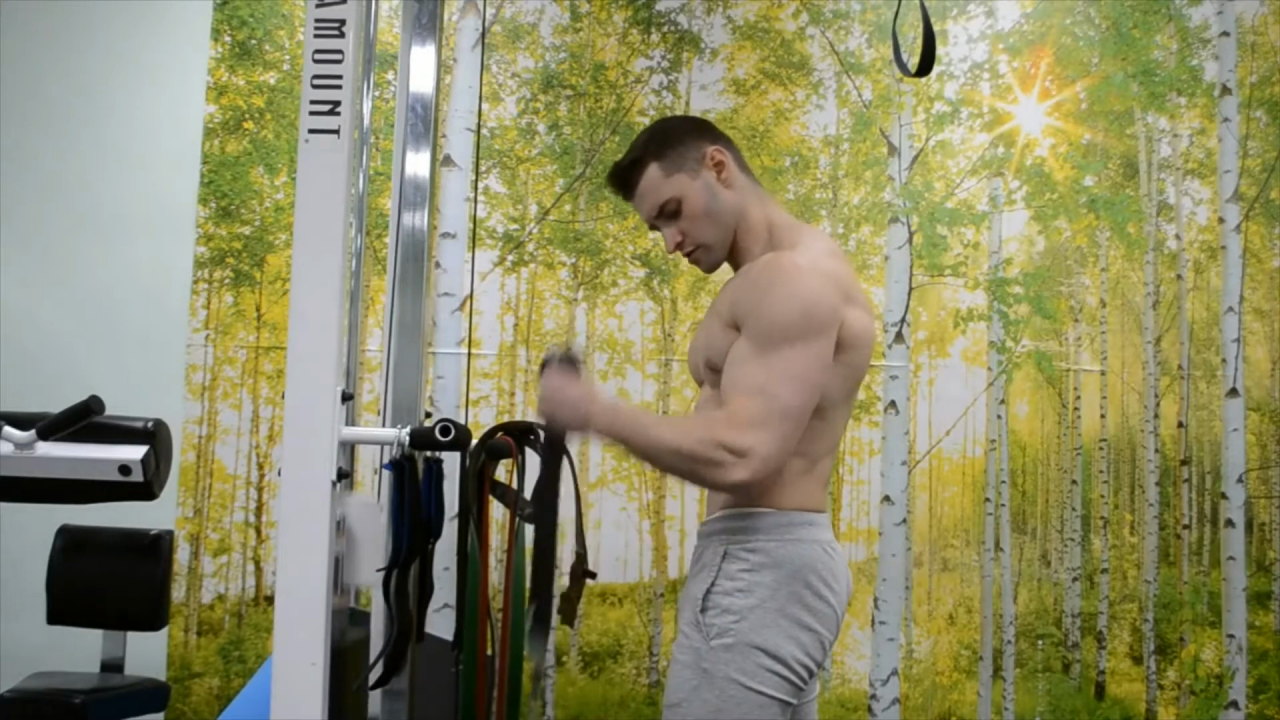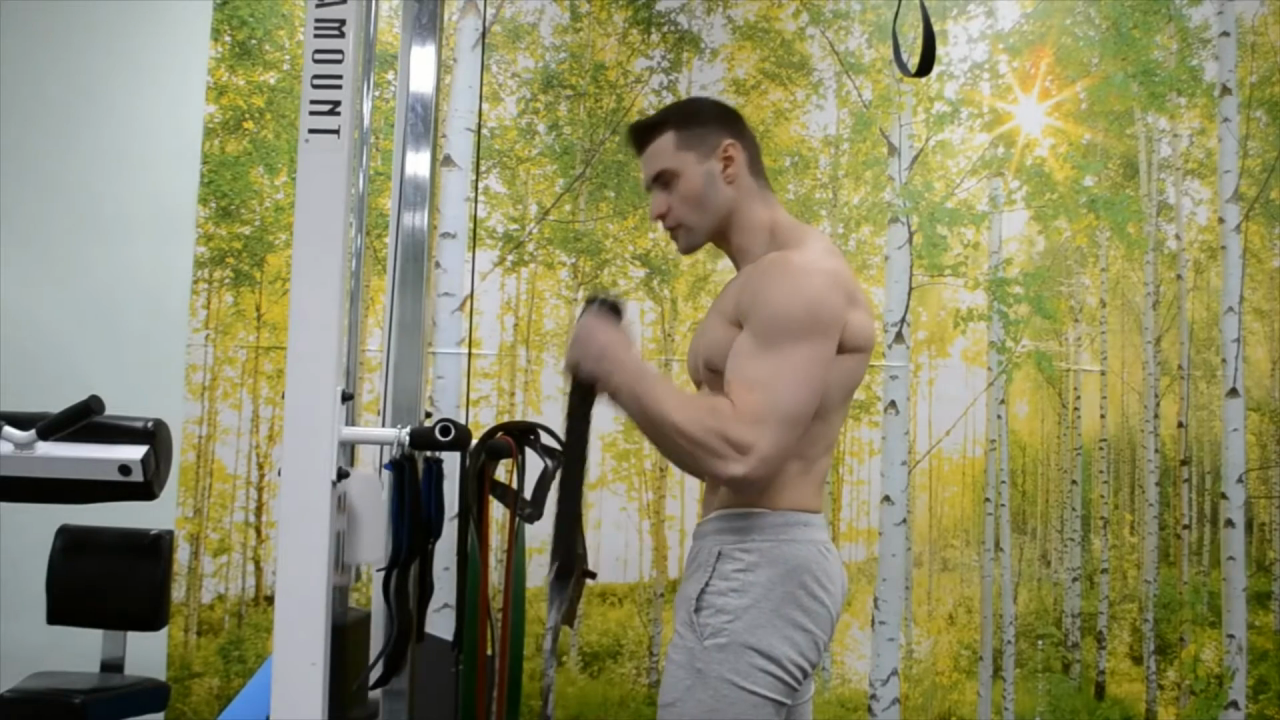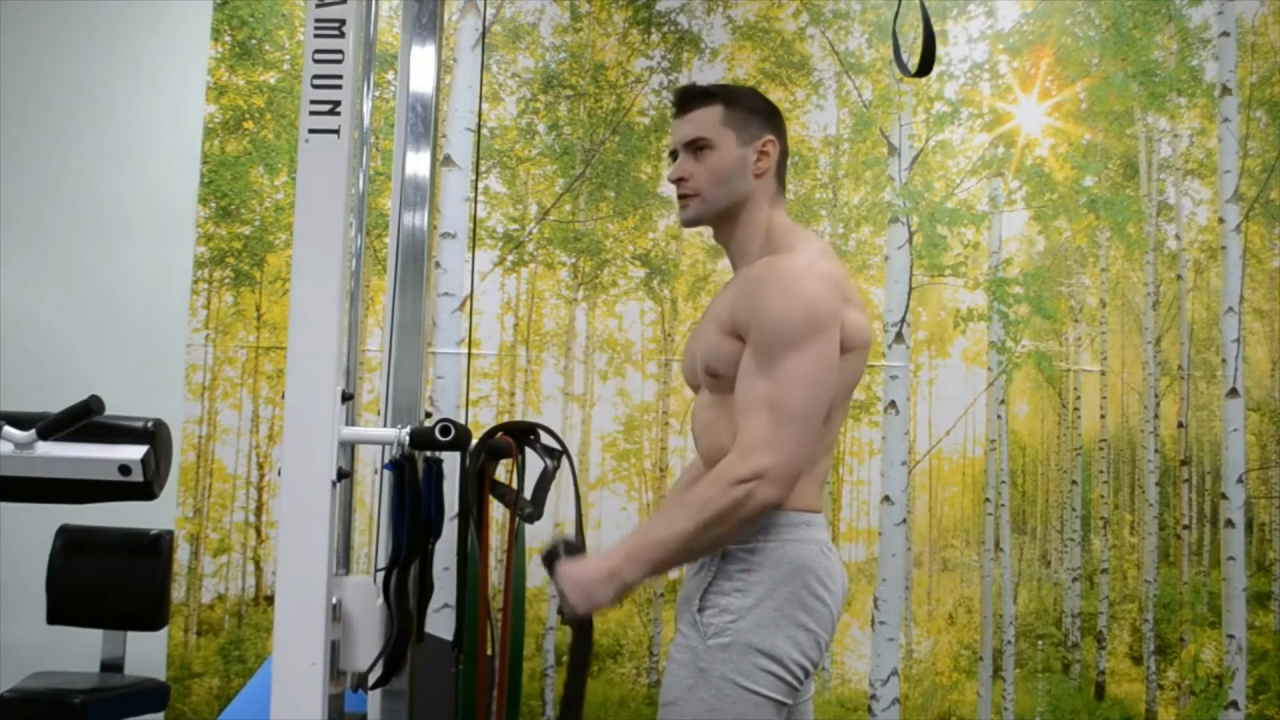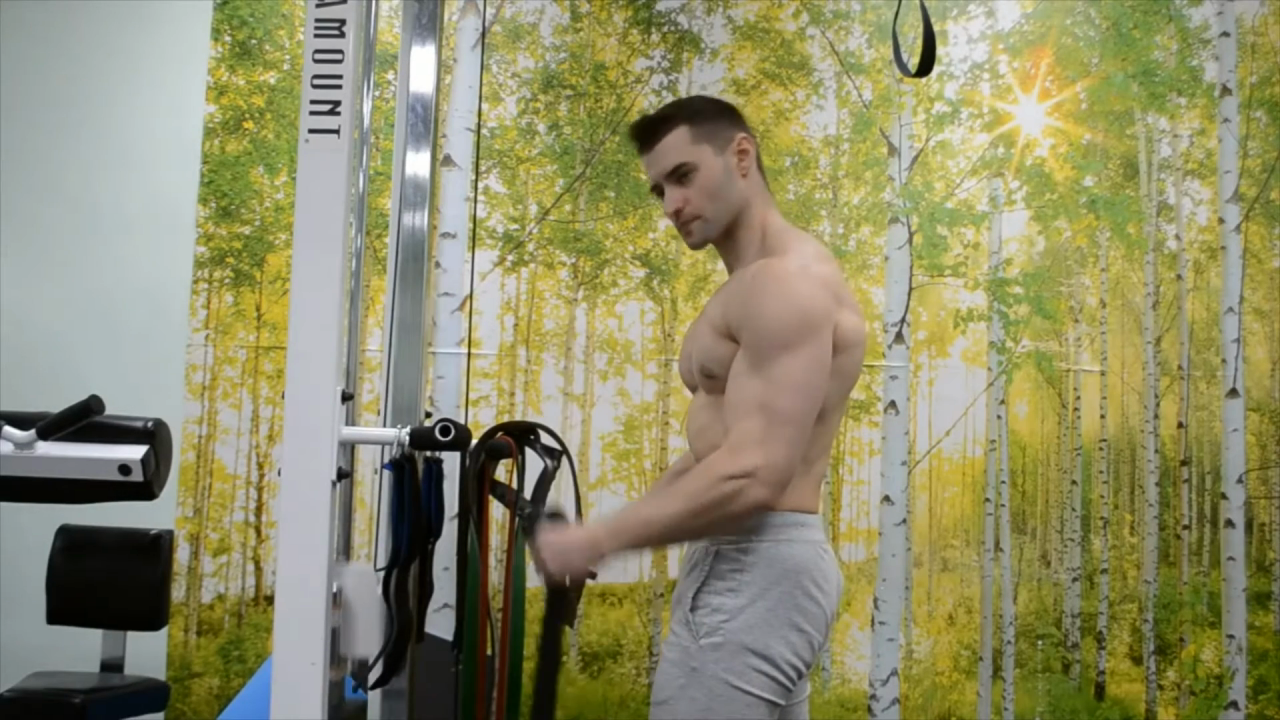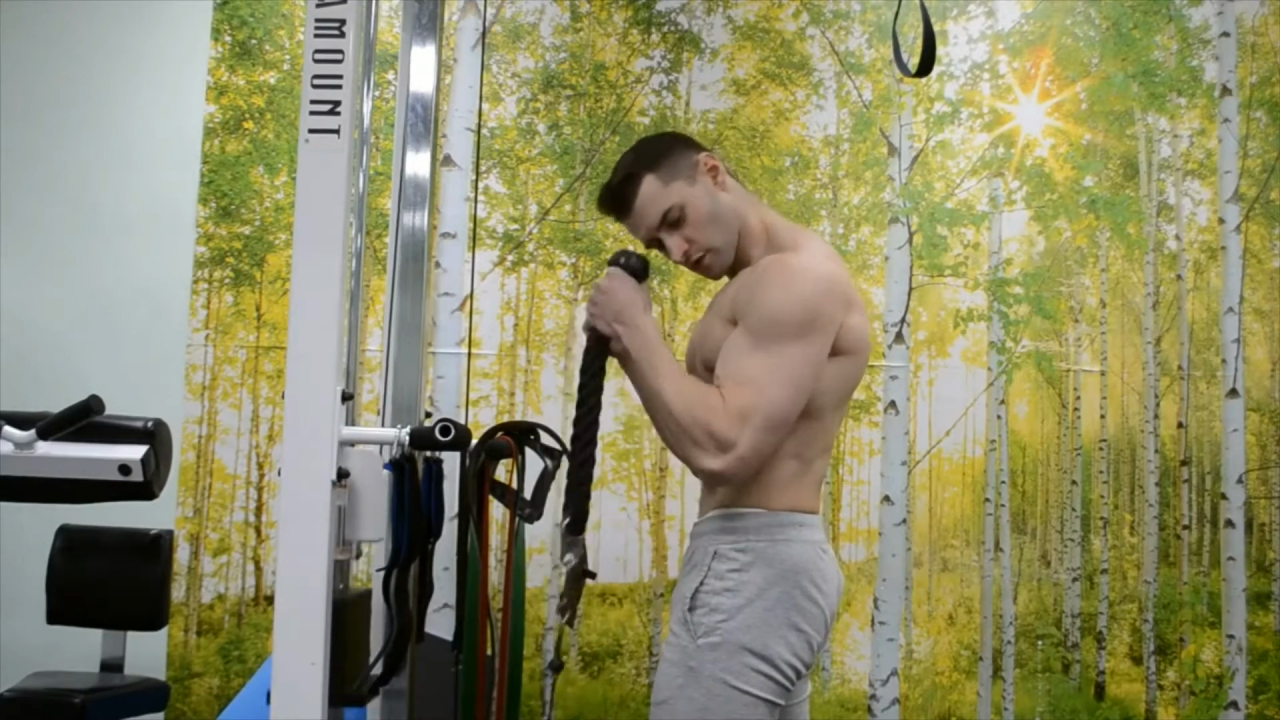
dt=0.5s
person 1, frame 1
left shoulder: (795, 275)
right shoulder: (776, 279)
left elbow: (739, 456)
right elbow: (729, 441)
left wrist: (595, 411)
right wrist: (607, 415)
left hip: (762, 569)
right hip: (770, 564)
person 1, frame 2
left shoulder: (797, 274)
right shoulder: (768, 280)
left elbow: (741, 451)
right elbow: (722, 439)
left wrist: (619, 366)
right wrist: (623, 376)
left hip: (756, 568)
right hip: (761, 562)
person 1, frame 3
left shoulder: (792, 279)
right shoulder: (758, 286)
left elbow: (760, 476)
left wrist: (619, 568)
right wrist: (631, 556)
left hip: (759, 571)
right hip: (762, 566)
person 1, frame 4
left shoulder: (787, 281)
right shoulder: (756, 286)
left elbow: (751, 474)
left wrist: (599, 538)
right wrist: (613, 529)
left hip: (753, 570)
right hip: (761, 564)
person 1, frame 5
left shoulder: (797, 277)
right shoulder: (763, 286)
left elbow: (723, 448)
right elbow: (713, 448)
left wrist: (638, 329)
right wrist: (629, 346)
left hip: (751, 568)
right hip: (762, 563)
